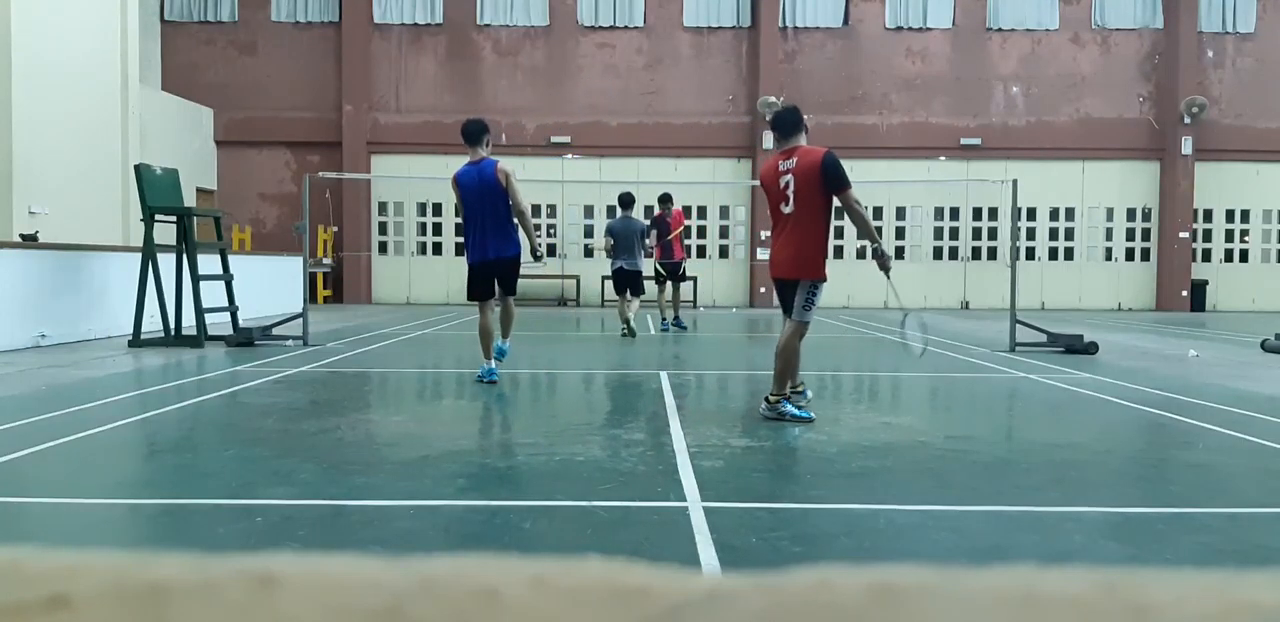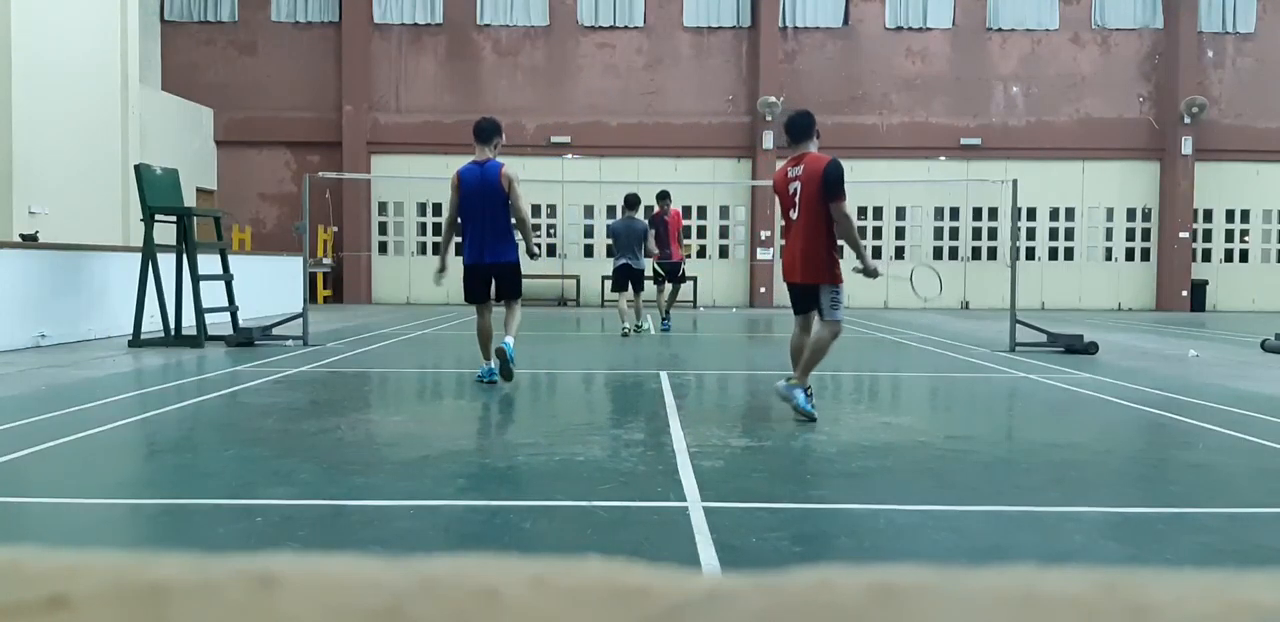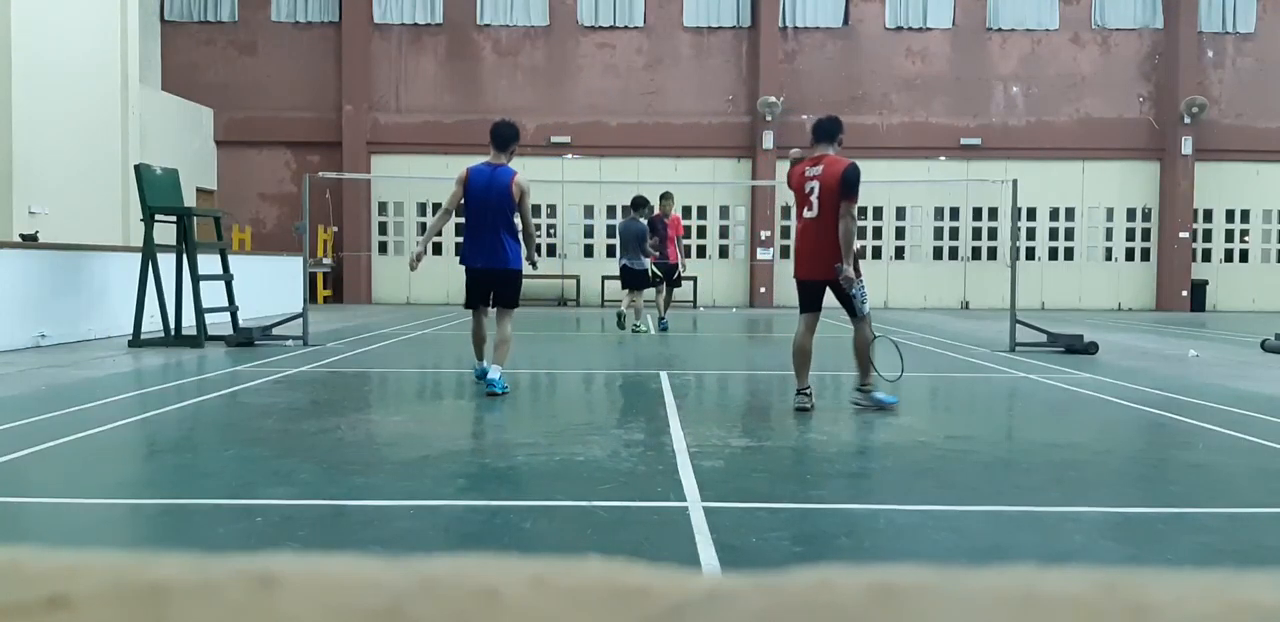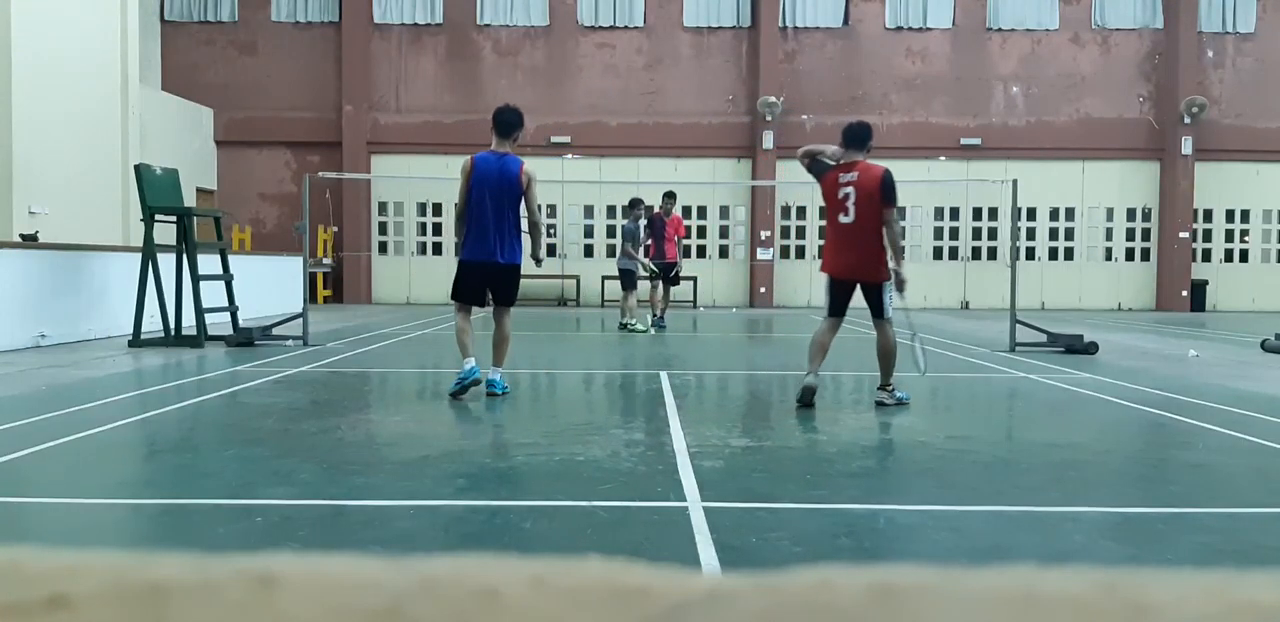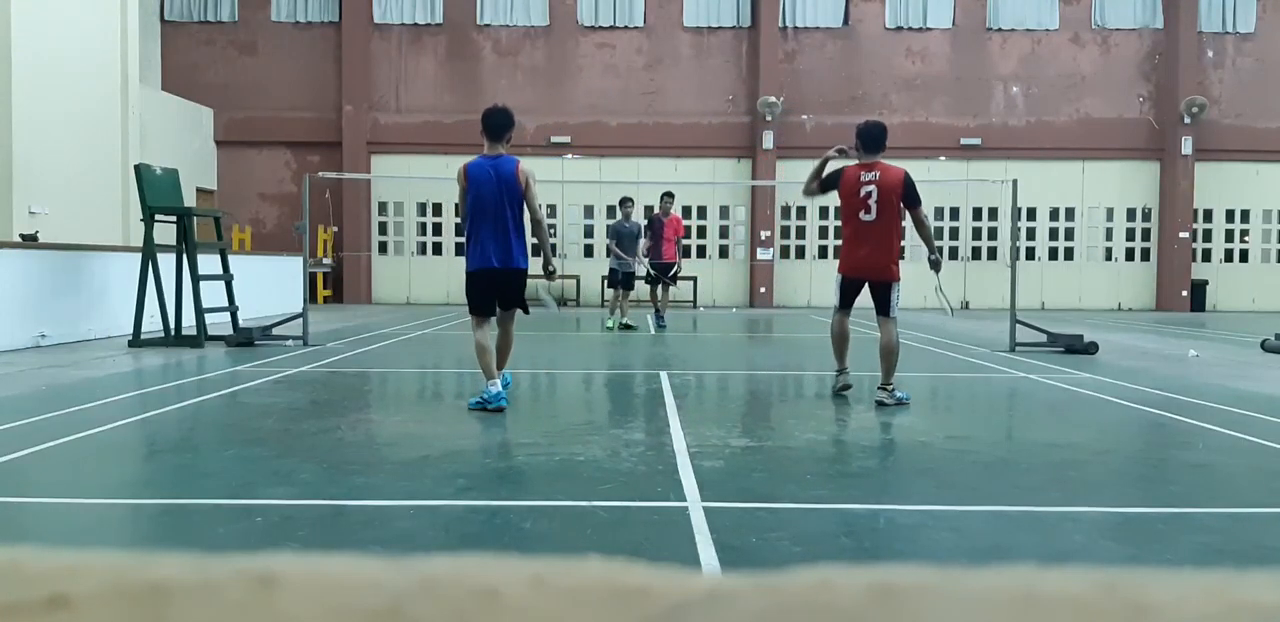
dt=0.3s
person 1, frame 1
left shoulder: (767, 169)
right shoulder: (823, 159)
right elbow: (852, 206)
right wrist: (877, 246)
left hip: (779, 260)
right hip: (808, 261)
left knee: (791, 324)
right knee: (797, 327)
left ankle: (794, 389)
right ankle: (775, 400)
person 1, frame 2
left shoulder: (780, 174)
right shoulder: (828, 166)
right elbow: (840, 217)
right wrist: (863, 258)
left hip: (793, 264)
right hip: (821, 263)
left knee: (803, 325)
right knee: (830, 326)
left ankle: (801, 390)
right ankle: (794, 382)
person 1, frame 3
left shoulder: (796, 170)
right shoulder: (847, 168)
right elbow: (846, 217)
left wrist: (796, 157)
right wrist: (847, 263)
left hip: (805, 263)
right hip: (835, 263)
left knee: (806, 324)
right knee: (862, 322)
left ankle: (802, 391)
right ankle: (865, 388)
person 1, frame 4
left shoulder: (828, 173)
right shoulder: (881, 175)
left elbow: (802, 154)
right elbow: (890, 223)
left wrist: (825, 150)
right wrist: (898, 265)
left hip: (837, 266)
right hip: (873, 266)
left knee: (830, 323)
right knee: (883, 325)
left ankle: (811, 376)
right ankle: (886, 389)
person 1, frame 5
left shoulder: (843, 175)
right shoulder: (900, 177)
left elbow: (808, 190)
right elbow: (920, 219)
left wrist: (825, 159)
right wrist: (932, 252)
left hip: (851, 264)
right hip: (885, 265)
left knee: (841, 314)
right knee: (887, 323)
left ankle: (842, 371)
right ankle: (886, 388)
person 2, frame 1
left shoulder: (458, 178)
right shoulder: (501, 169)
right elbow: (520, 210)
right wrist: (534, 243)
left hip: (478, 253)
right hip: (507, 250)
left knee: (485, 309)
right knee: (507, 298)
left ankle: (489, 367)
right ankle: (503, 345)
person 2, frame 2
left shoulder: (460, 177)
right shoulder: (507, 173)
left elbow: (452, 221)
right elbow: (521, 216)
left wrist: (443, 258)
right wrist: (531, 245)
left hip: (474, 257)
right hip: (505, 254)
left knee: (483, 312)
right knee: (512, 304)
left ankle: (489, 367)
right ankle: (507, 343)
person 2, frame 3
left shoulder: (468, 175)
right shoulder: (518, 182)
left elbow: (446, 212)
right elbow: (527, 227)
left wrist: (422, 244)
right wrist: (531, 254)
left hip: (476, 260)
right hip: (508, 261)
left knee: (478, 315)
right knee: (504, 318)
left ankle: (481, 366)
right ankle: (495, 375)
person 2, frame 4
left shoulder: (471, 164)
right shoulder: (524, 171)
left elbow: (461, 210)
right elbow: (534, 218)
left wrist: (465, 242)
right wrist: (536, 251)
left hip: (474, 254)
right hip: (508, 257)
left knee: (463, 311)
right knee: (502, 315)
left ankle: (470, 366)
right ankle: (495, 377)
person 2, frame 5
left shoulder: (466, 171)
right shoulder: (522, 170)
left elbow: (464, 218)
right elbow: (537, 218)
right wrist: (547, 258)
left hip: (480, 262)
right hip: (514, 261)
left knee: (481, 325)
right knee: (506, 320)
left ankle: (494, 389)
right ankle: (499, 377)
